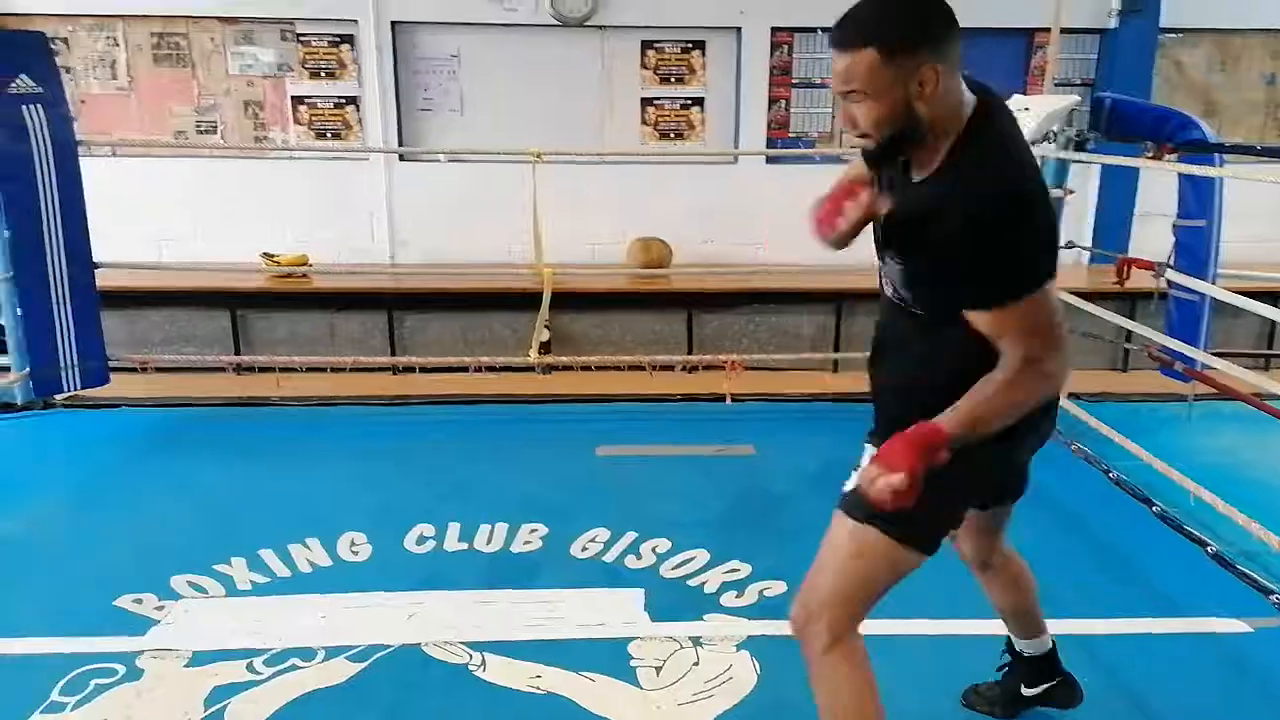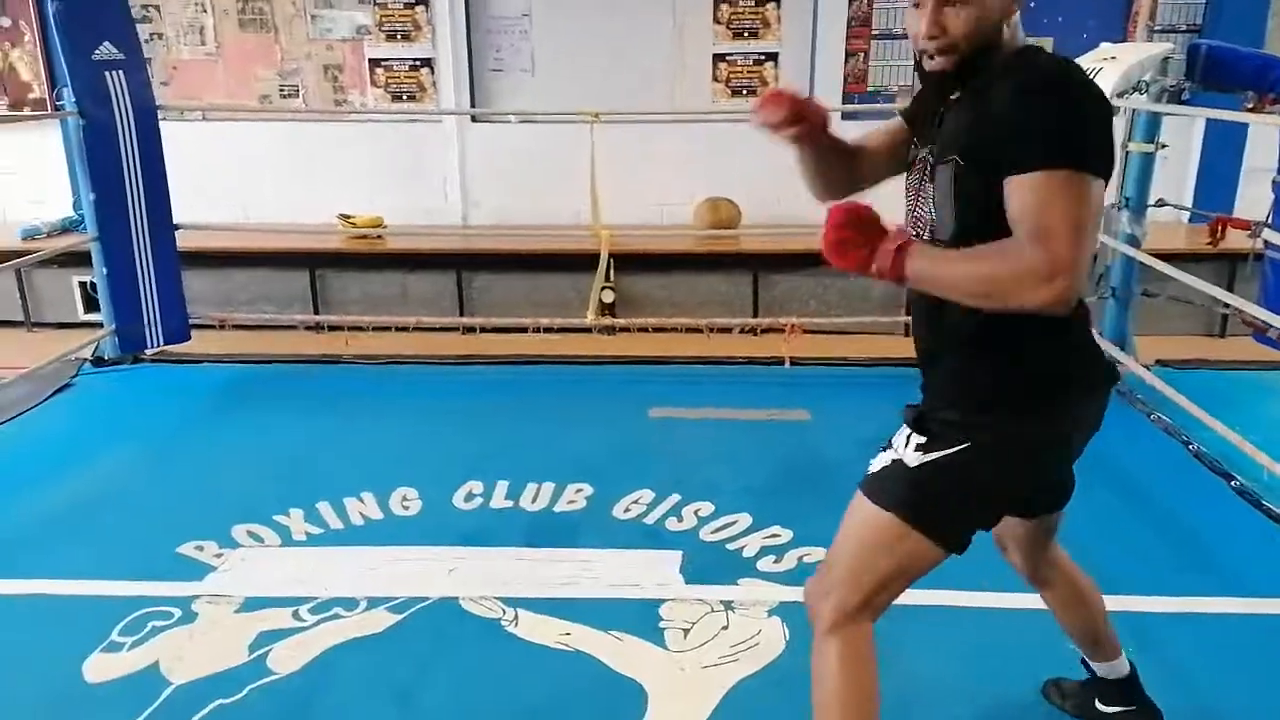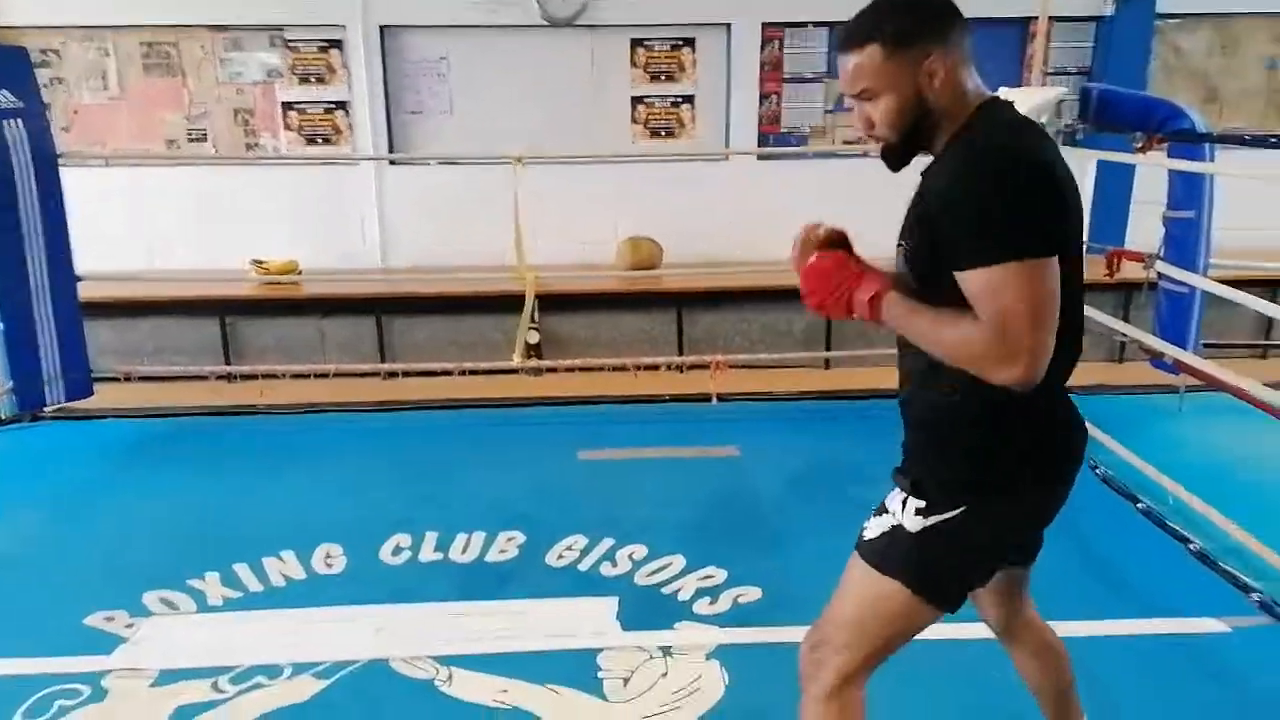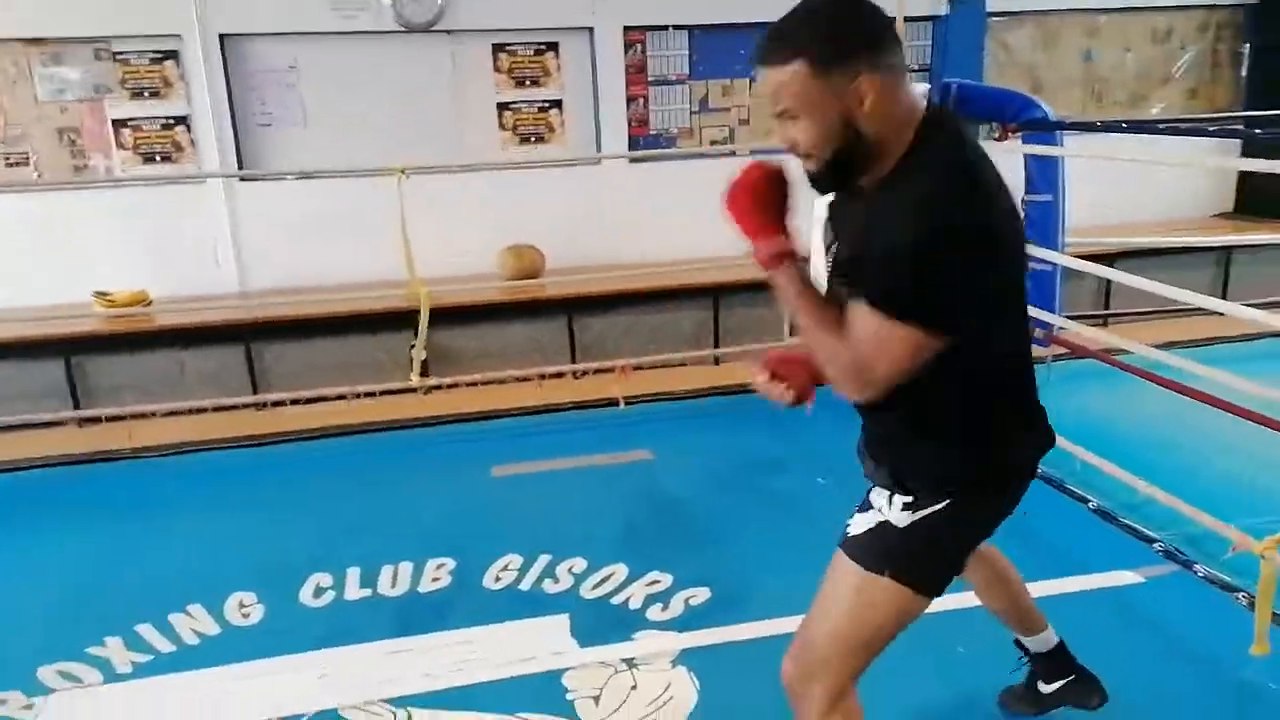
dt=0.7s
person 1, frame 1
left shoulder: (977, 203)
left elbow: (1037, 362)
right elbow: (838, 219)
left wrist: (930, 442)
right wrist: (843, 206)
left hip: (958, 426)
right hip: (972, 414)
left knee: (820, 623)
right knee: (977, 543)
person 1, frame 2
left shoulder: (1046, 93)
right shoulder: (949, 93)
left elbow: (1049, 275)
right elbow: (846, 175)
left wrist: (891, 256)
right wrist: (812, 135)
left hip: (992, 406)
right hip: (1047, 391)
left knee: (836, 605)
right knee: (1032, 551)
person 1, frame 3
left shoulder: (996, 168)
right shoulder: (969, 154)
left elbow: (1014, 354)
right elbow: (933, 292)
left wrist: (868, 295)
right wrist: (843, 264)
left hip: (976, 470)
right hip: (1017, 454)
right knee: (1005, 610)
person 1, frame 4
left shoulder: (928, 217)
left elbow: (860, 375)
right elbow: (871, 314)
left wrist: (773, 251)
right wrist: (811, 358)
left hip: (946, 465)
right hip: (987, 431)
right knee: (958, 548)
